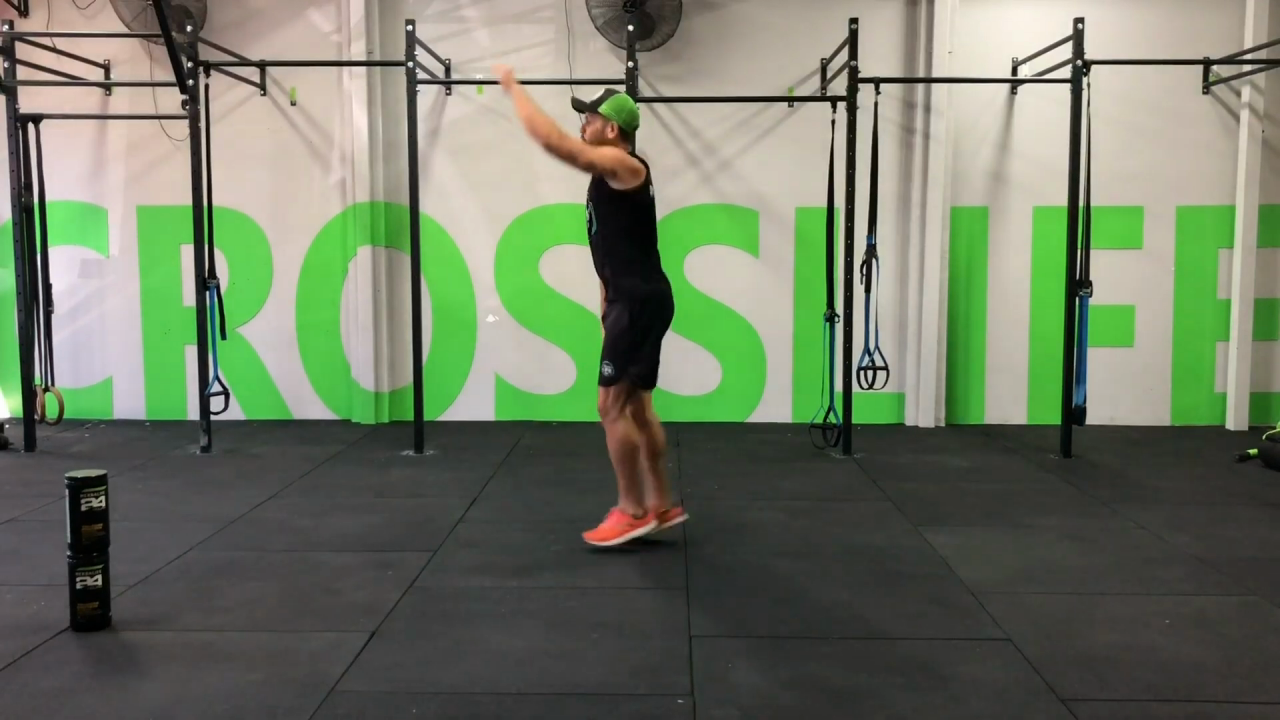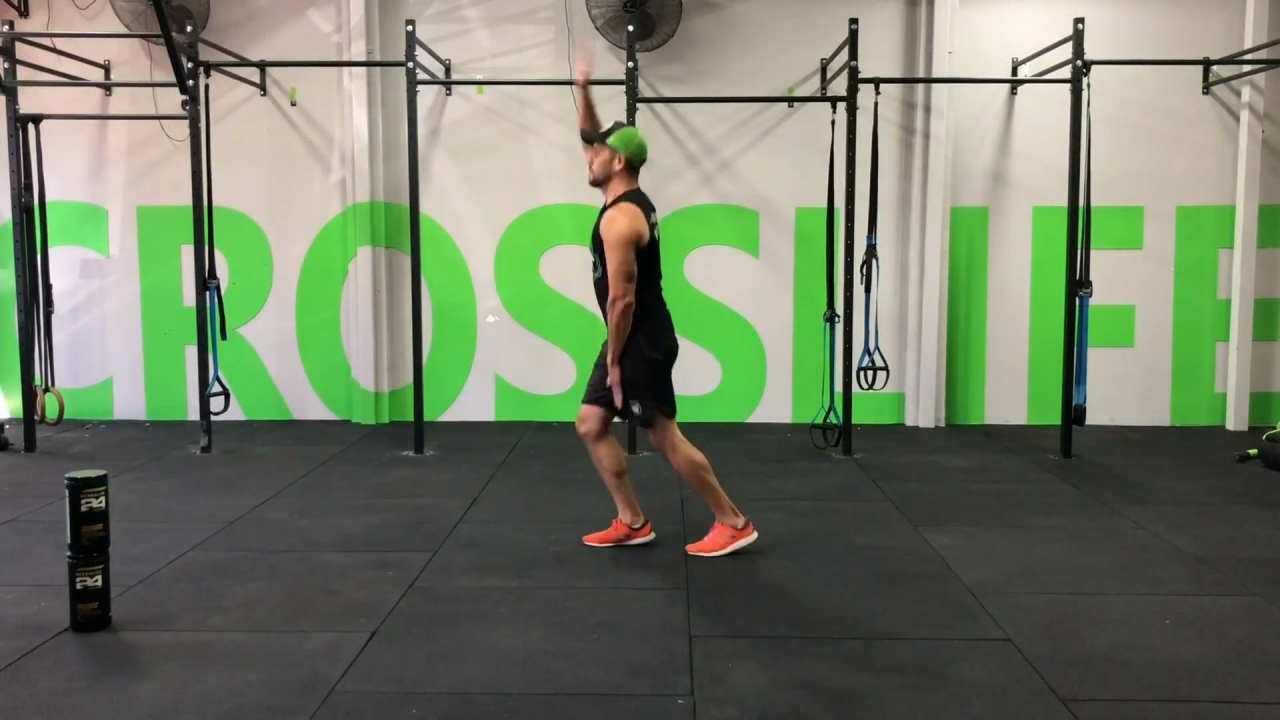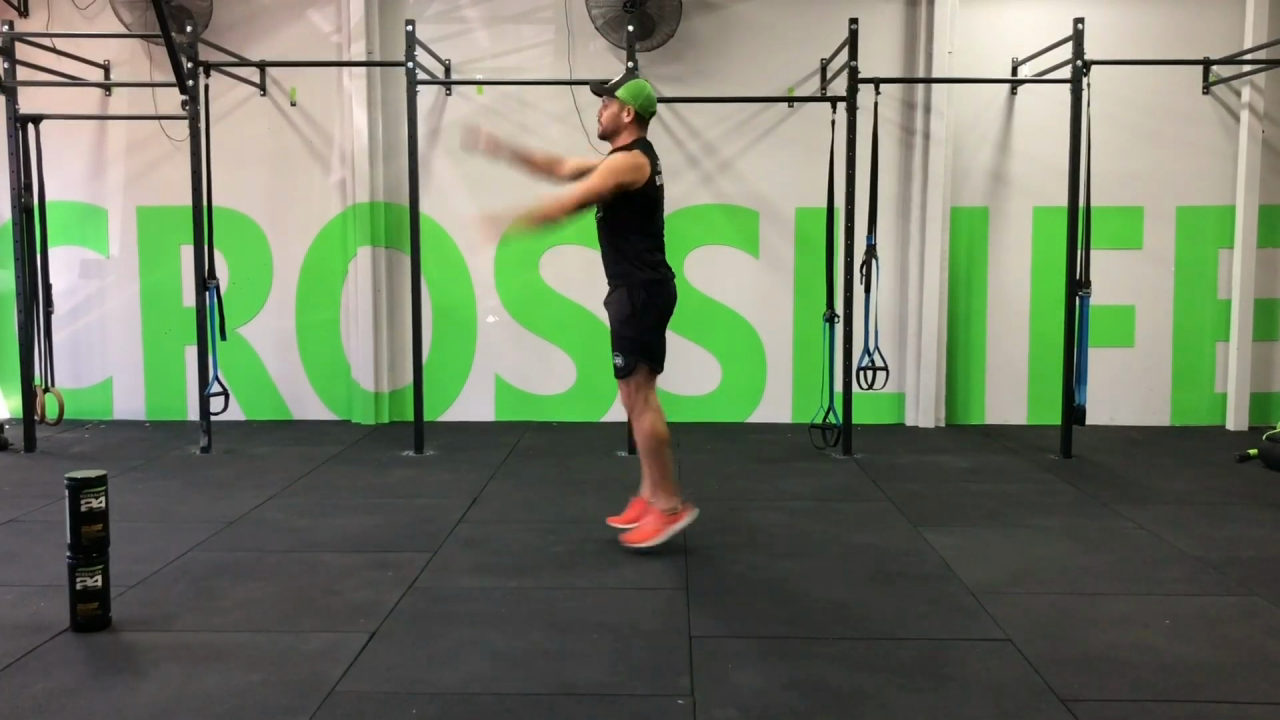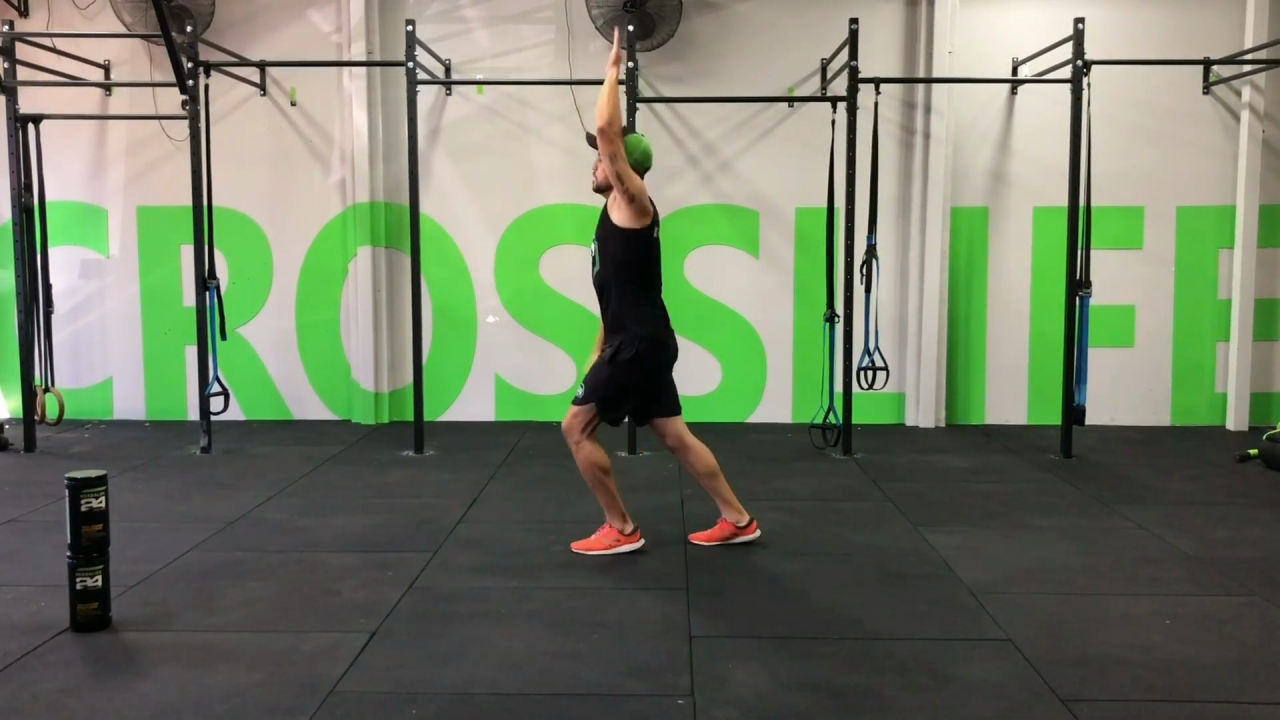
dt=0.7s
person 1, frame 1
left shoulder: (622, 167)
right shoulder: (615, 178)
left elbow: (548, 137)
left wrist: (514, 90)
right wrist: (607, 314)
left hip: (640, 304)
right hip: (631, 301)
left knee: (614, 405)
right knee: (634, 406)
left ankle: (633, 509)
right ankle: (658, 503)
person 1, frame 2
left shoulder: (619, 217)
right shoulder: (628, 201)
left elbow: (621, 299)
right elbow: (591, 139)
left wrist: (615, 363)
right wrist: (583, 88)
left hip: (641, 345)
right hip: (632, 342)
left knee: (665, 439)
right knee: (591, 427)
left ankle: (731, 524)
right ankle: (631, 522)
person 1, frame 3
left shoulder: (629, 161)
right shoulder: (627, 158)
left elbow: (572, 199)
right elbow: (556, 166)
left wrist: (512, 221)
right wrist: (497, 147)
left hip: (642, 294)
right hip: (634, 289)
left knee: (638, 398)
right knee: (639, 397)
left ankle: (667, 504)
right ankle: (653, 494)
person 1, frame 4
left shoulder: (633, 204)
right shoulder: (619, 214)
left elbow: (604, 128)
left wrist: (612, 70)
right wrist: (599, 352)
left hip: (636, 343)
right hip: (640, 340)
left knee: (575, 429)
right knee: (675, 437)
left ankle: (621, 528)
right ankle: (736, 520)
